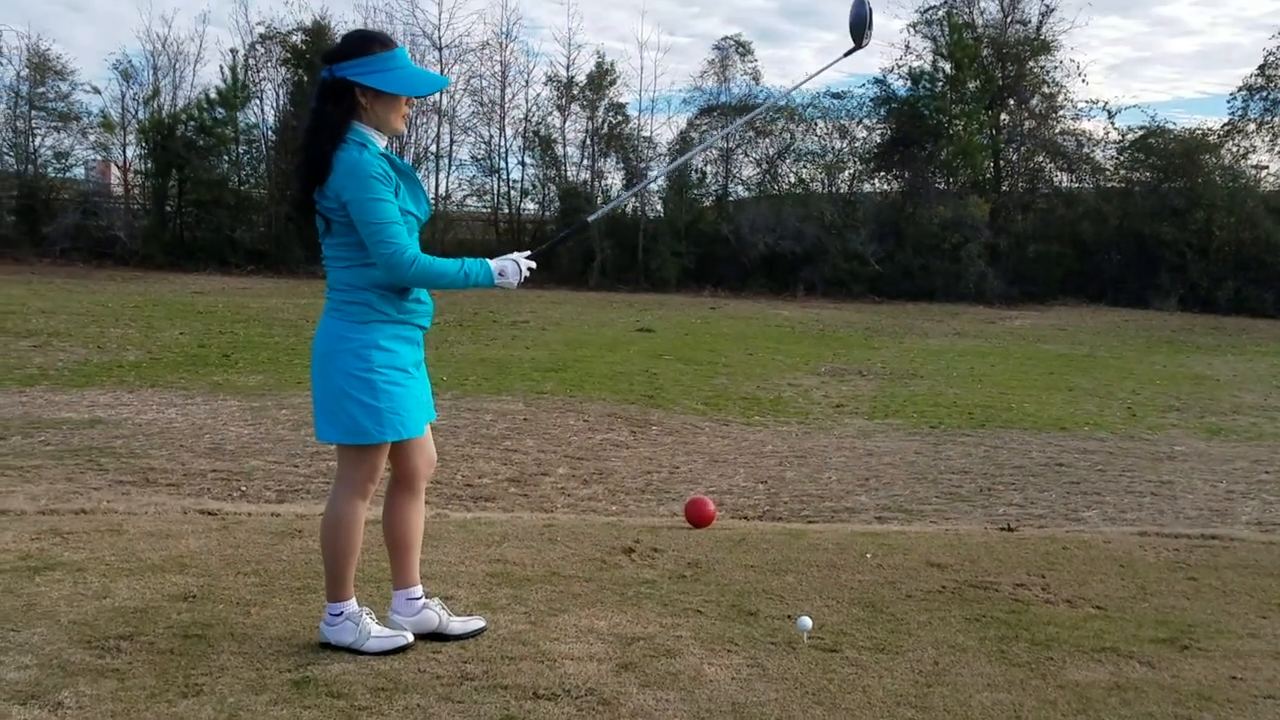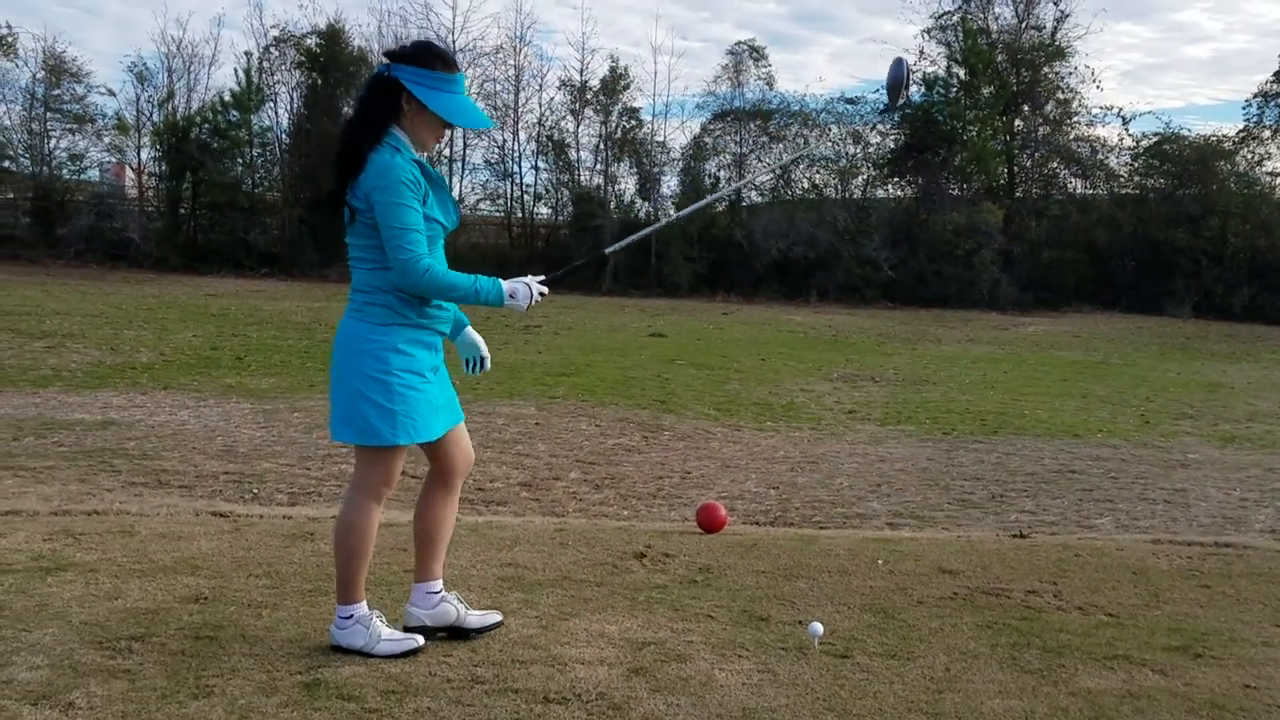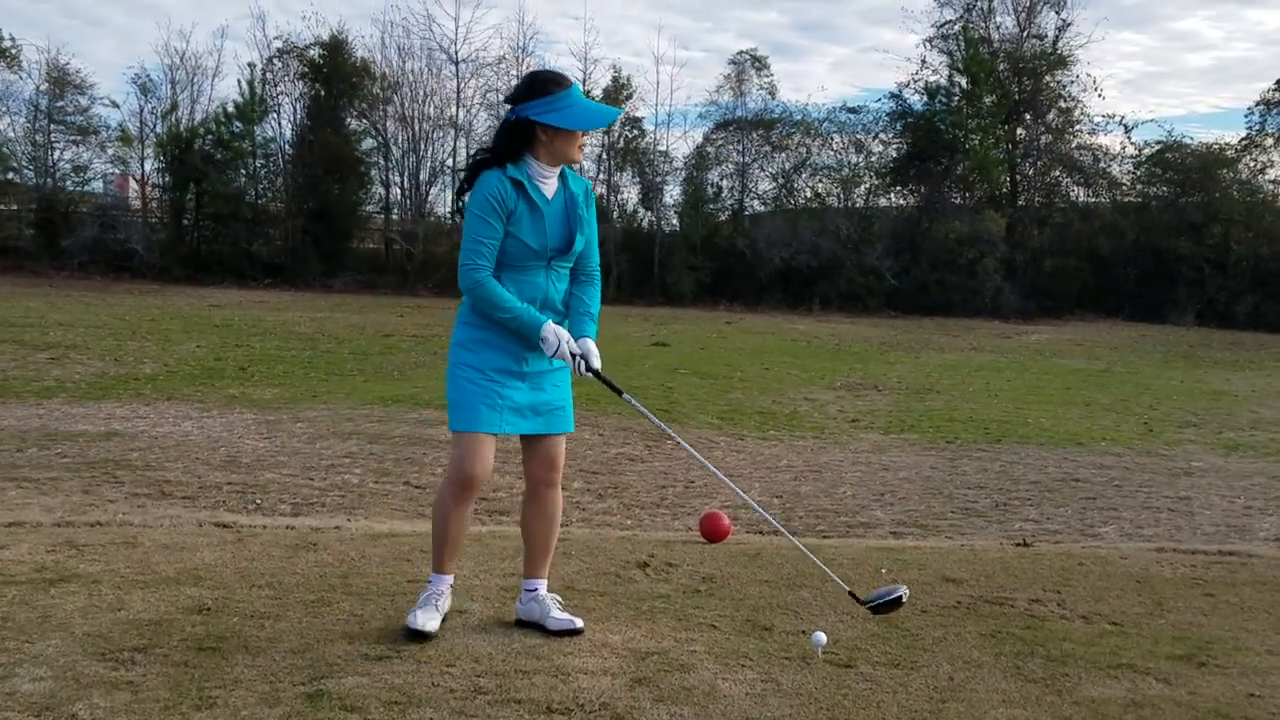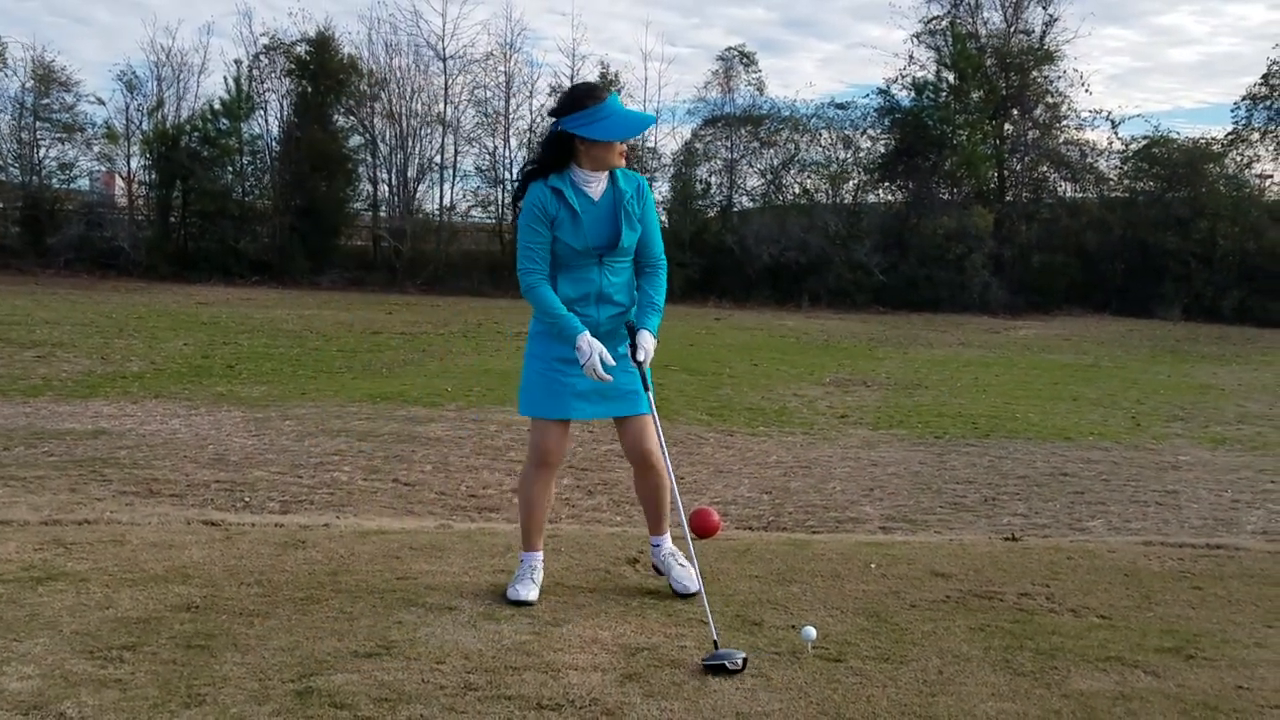
dt=0.7s
person 1, frame 1
left shoulder: (370, 158)
right shoulder: (358, 164)
right elbow: (399, 262)
left wrist: (424, 318)
right wrist: (489, 271)
left hip: (392, 339)
right hip: (368, 342)
left knee: (416, 469)
right knee: (359, 480)
left ankle: (410, 605)
right ankle: (341, 617)
person 1, frame 2
left shoulder: (403, 166)
right shoulder: (391, 169)
right elbow: (413, 270)
left wrist: (459, 326)
right wrist: (500, 292)
left hip: (415, 346)
right hip: (387, 347)
left knee: (455, 463)
right knee: (375, 483)
left ankle: (427, 600)
right ankle: (350, 619)
person 1, frame 3
left shoulder: (579, 193)
right shoulder: (495, 188)
left elbow: (586, 274)
right elbow: (473, 278)
left wrist: (582, 334)
right wrist: (539, 327)
left hip: (544, 355)
right hip: (487, 351)
left knee: (546, 473)
right knee: (469, 470)
left ankle: (534, 593)
right ankle: (439, 583)
person 1, frame 4
left shoulder: (633, 189)
right shoulder: (544, 195)
left elbow: (653, 265)
right elbow: (532, 278)
left wrist: (648, 327)
right wrist: (578, 336)
left hip: (620, 340)
right hip: (559, 342)
left knee: (646, 454)
right knee: (543, 455)
left ankle: (662, 547)
right ankle: (530, 564)
